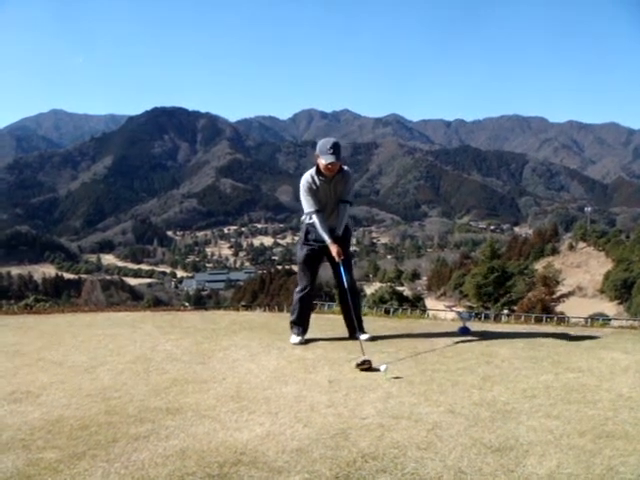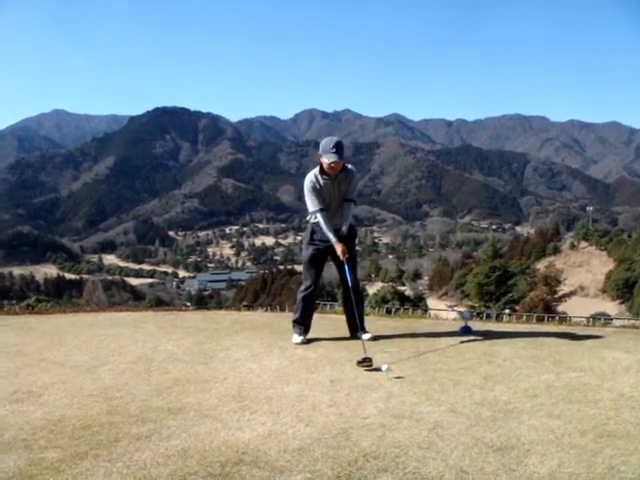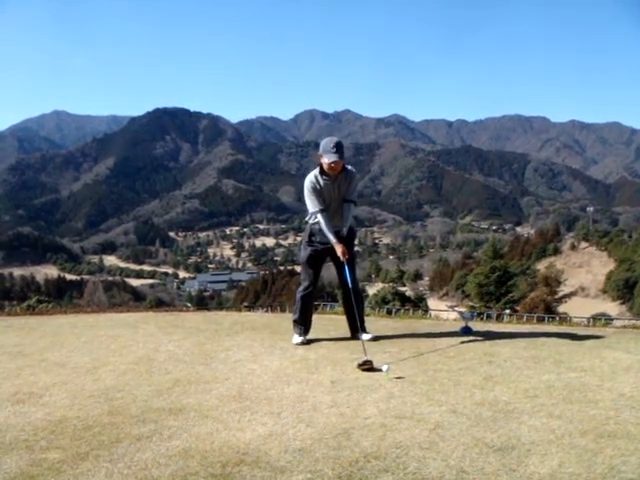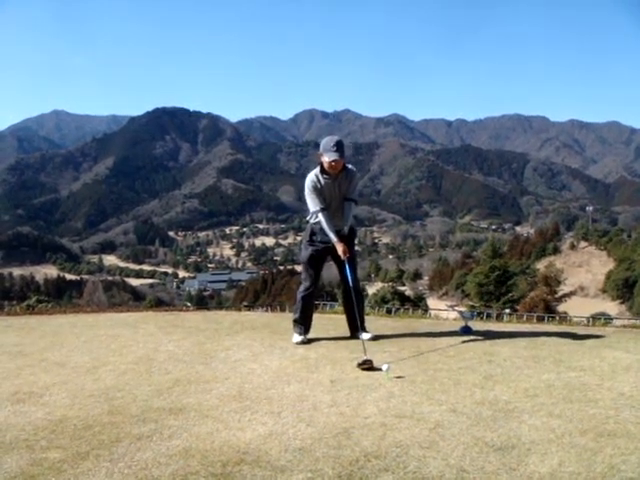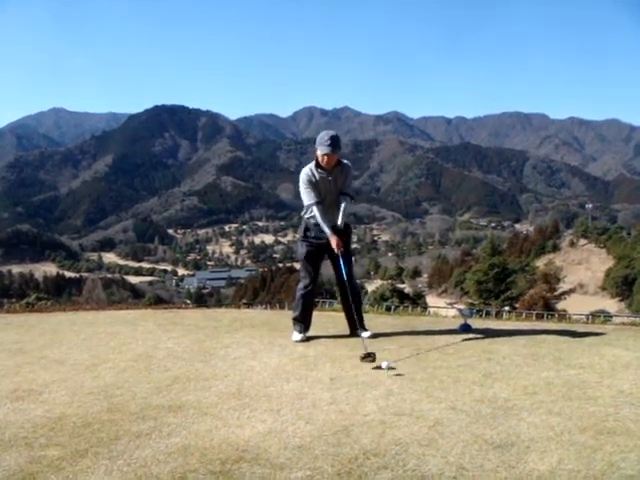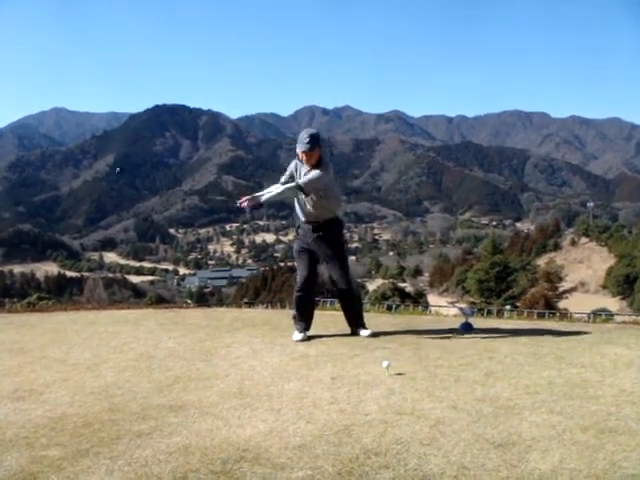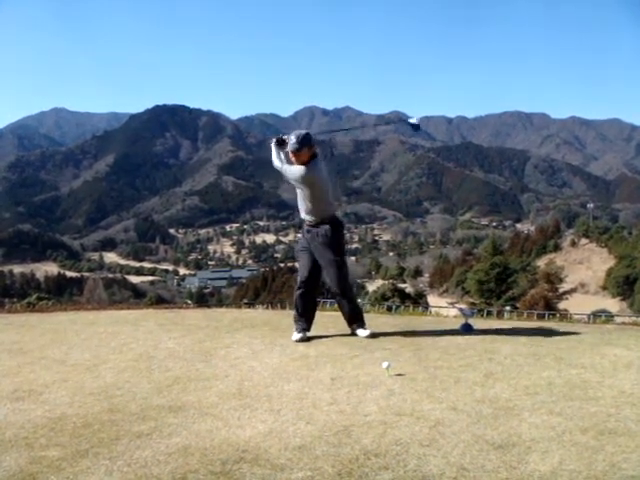
dt=0.4s
person 1, frame 1
left shoulder: (347, 175)
right shoulder: (307, 180)
left elbow: (344, 206)
right elbow: (315, 215)
left wrist: (337, 235)
right wrist: (330, 243)
left hip: (339, 232)
right hip: (313, 234)
left knee: (348, 282)
right knee: (305, 284)
left ankle: (356, 328)
right ankle: (298, 329)
person 1, frame 2
left shoulder: (350, 174)
right shoulder: (311, 179)
left elbow: (348, 204)
right elbow: (319, 214)
left wrist: (342, 235)
right wrist: (335, 242)
left hip: (344, 232)
right hip: (318, 233)
left knee: (351, 282)
right knee: (309, 282)
left ankle: (357, 328)
right ankle: (300, 329)
person 1, frame 3
left shoulder: (350, 175)
right shoulder: (311, 180)
left elbow: (348, 206)
right elbow: (320, 214)
left wrist: (342, 235)
right wrist: (335, 243)
left hip: (343, 233)
right hip: (317, 234)
left knee: (350, 282)
right knee: (308, 283)
left ankle: (358, 328)
right ankle: (300, 330)
person 1, frame 4
left shoulder: (351, 174)
right shoulder: (312, 180)
left elbow: (349, 204)
right elbow: (321, 214)
left wrist: (344, 234)
right wrist: (336, 241)
left hip: (343, 233)
right hip: (318, 233)
left knee: (351, 282)
right knee: (309, 282)
left ankle: (357, 327)
right ankle: (300, 329)
person 1, frame 5
left shoulder: (346, 169)
right shoulder: (307, 173)
left elbow: (345, 199)
right elbow: (314, 207)
left wrist: (338, 229)
right wrist: (329, 235)
left hip: (338, 229)
right hip: (312, 231)
left knee: (348, 280)
right knee: (307, 281)
left ankle: (357, 326)
right ankle: (300, 327)
person 1, frame 6
left shoulder: (322, 172)
right shoulder: (297, 165)
left elbow: (292, 189)
right elbow: (281, 185)
left wrist: (260, 200)
right wrist: (256, 196)
left hip: (328, 230)
right hip: (306, 229)
left knee: (342, 280)
right knee: (304, 281)
left ankle: (358, 325)
right ankle: (301, 327)
person 1, frame 7
left shoulder: (305, 173)
right shoulder: (312, 164)
left elbow: (278, 165)
right elbow: (288, 167)
left wrist: (275, 146)
right wrist: (283, 148)
left hip: (326, 230)
right hip: (309, 229)
left knee: (338, 281)
right knee: (304, 281)
left ankle: (357, 324)
right ankle: (301, 327)
